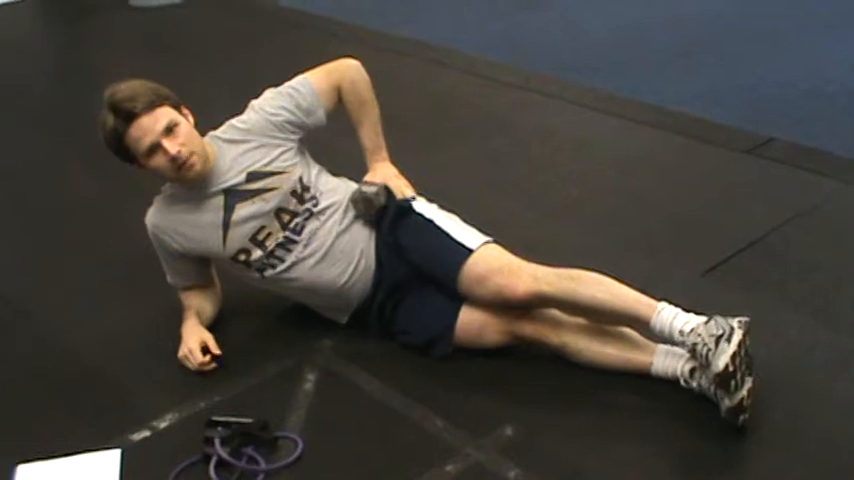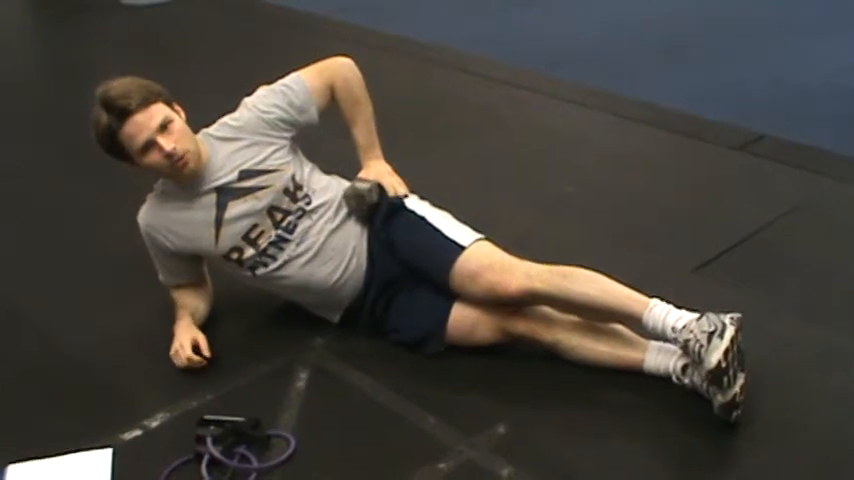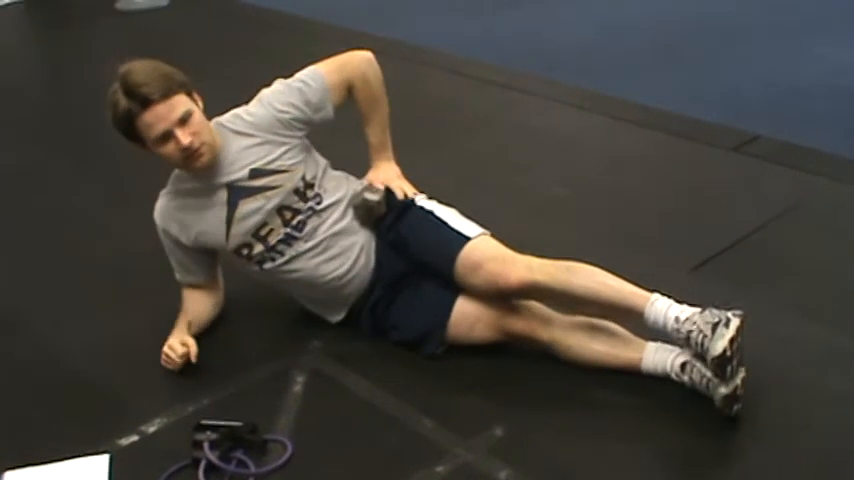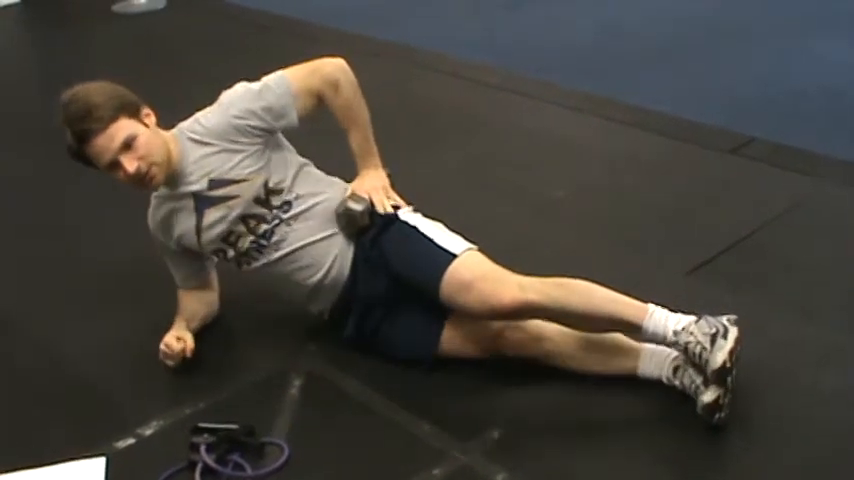
dt=1s
person 1, frame 1
left shoulder: (258, 123)
right shoulder: (167, 224)
left elbow: (348, 71)
right elbow: (201, 288)
left wrist: (380, 160)
right wrist: (193, 325)
left hip: (389, 228)
right hip: (369, 305)
left knee: (517, 286)
right knee: (518, 327)
left ankle: (696, 334)
right ankle: (689, 368)
person 1, frame 2
left shoulder: (249, 122)
right shoulder: (160, 222)
left elbow: (341, 70)
right elbow: (193, 288)
left wrist: (373, 158)
right wrist: (186, 326)
left hip: (381, 225)
right hip: (362, 304)
left knee: (508, 282)
right knee: (513, 323)
left ankle: (687, 329)
right ankle: (681, 365)
person 1, frame 3
left shoulder: (265, 115)
right shoulder: (174, 216)
left elbow: (362, 64)
right elbow: (203, 288)
left wrist: (384, 159)
right wrist: (183, 331)
left hip: (388, 225)
right hip: (366, 304)
left knee: (511, 275)
right knee: (514, 320)
left ankle: (688, 324)
right ankle: (682, 365)
person 1, frame 4
left shoulder: (227, 118)
right shoulder: (166, 223)
left elbow: (333, 73)
right elbow: (201, 290)
left wrist: (372, 167)
right wrist: (181, 329)
left hip: (373, 233)
right hip: (353, 309)
left knee: (504, 298)
right knee: (506, 337)
left ankle: (686, 332)
right ankle: (676, 368)
